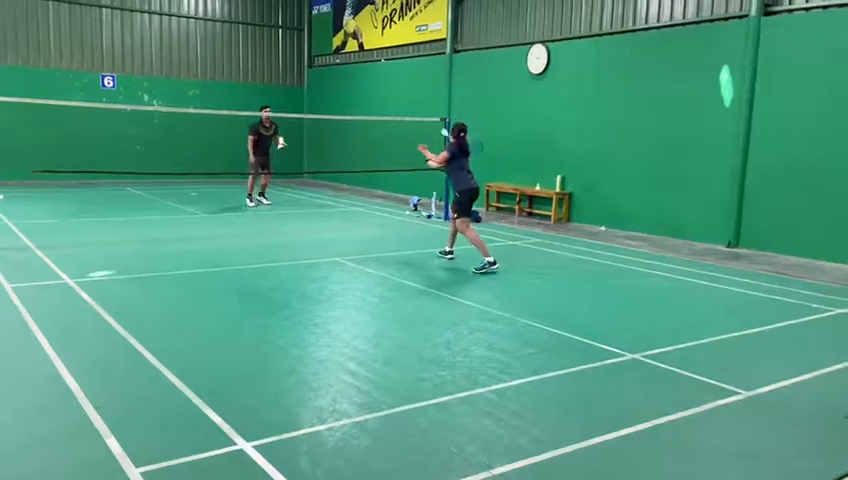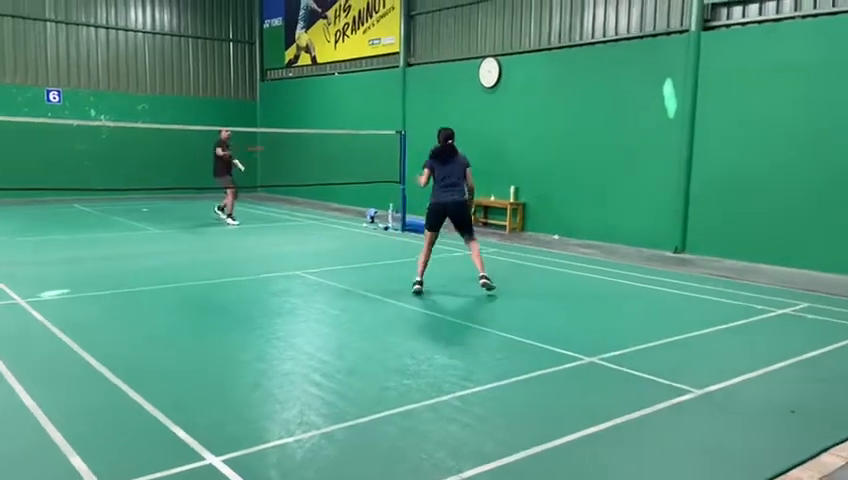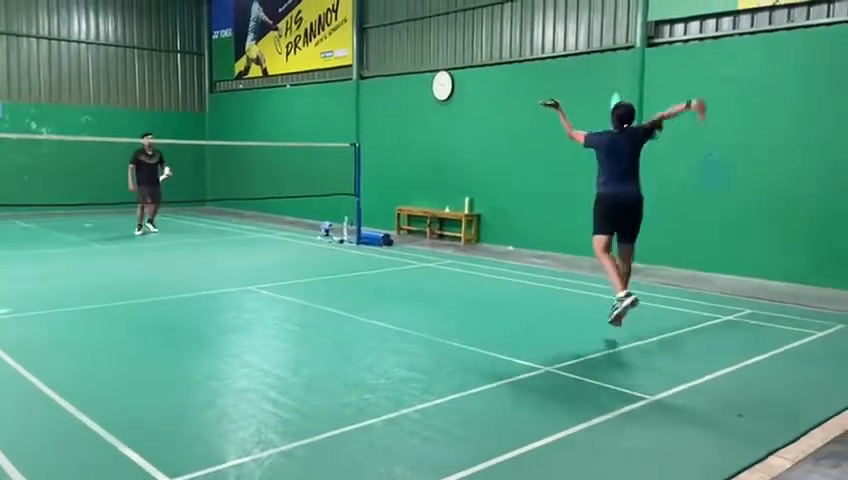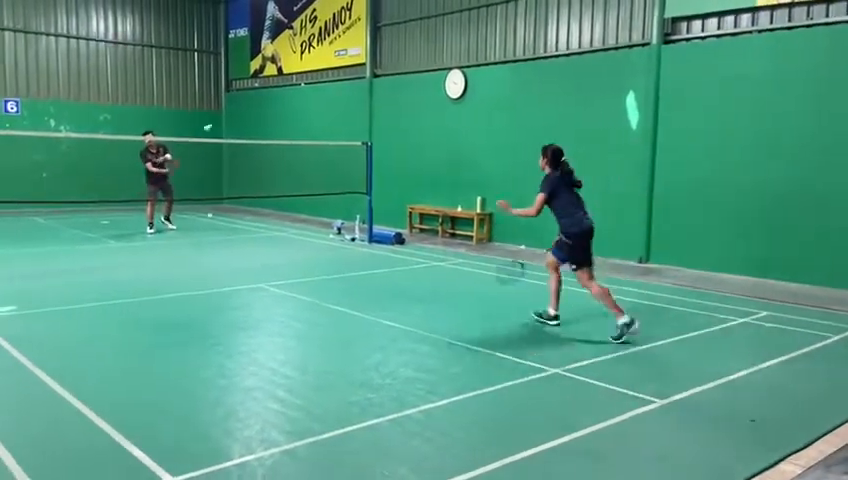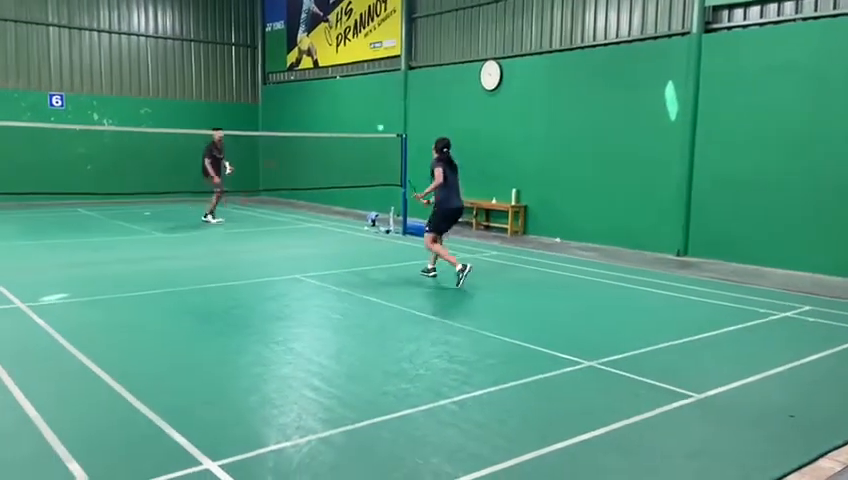
dt=1s
person 1, frame 1
left shoulder: (453, 146)
right shoulder: (462, 148)
left elbow: (440, 159)
right elbow: (442, 165)
left wrist: (425, 151)
right wrist: (430, 162)
left hip: (464, 190)
right hip: (469, 188)
left knee: (464, 228)
right knee: (454, 215)
left ankle: (490, 260)
right ankle: (448, 250)
person 1, frame 2
left shoulder: (433, 157)
right shoulder: (462, 159)
left elbow: (424, 183)
right elbow: (470, 185)
left wrist: (420, 179)
right wrist: (470, 199)
left hip: (438, 204)
right hip: (459, 204)
left knee: (428, 244)
right knee: (471, 241)
left ankle: (419, 280)
right ankle: (482, 276)
person 1, frame 3
left shoulder: (602, 138)
right shoulder: (639, 134)
left elbow: (572, 133)
right elbow: (661, 116)
left wrist: (559, 110)
right wrist: (690, 105)
left hip: (607, 200)
right hip: (632, 201)
left knee: (601, 250)
right knee: (625, 257)
left ankle: (623, 296)
right ankle: (623, 298)
person 1, frame 4
left shoulder: (550, 179)
right shoulder: (562, 177)
left elbow: (534, 211)
left wrist: (511, 210)
right wrist: (563, 235)
left hip: (575, 232)
right hip: (577, 230)
left knee: (586, 281)
right knee: (551, 263)
left ankle: (624, 320)
right ankle: (552, 313)
person 1, frame 5
left shoulder: (437, 162)
right shoulder: (451, 164)
left elbow: (439, 180)
left wrist: (424, 194)
right wrist: (430, 200)
left hip: (445, 207)
right hip: (457, 207)
left knee: (430, 243)
right knee: (436, 235)
left ankle: (460, 267)
right ankle: (431, 268)
